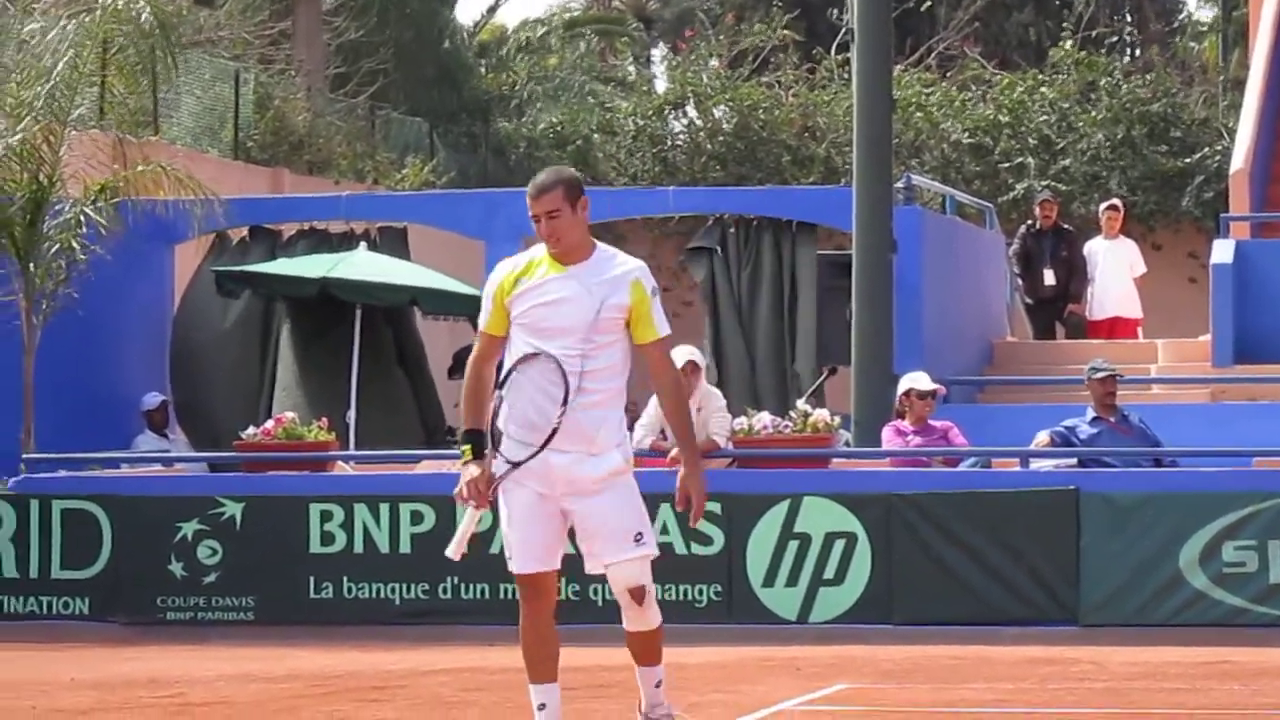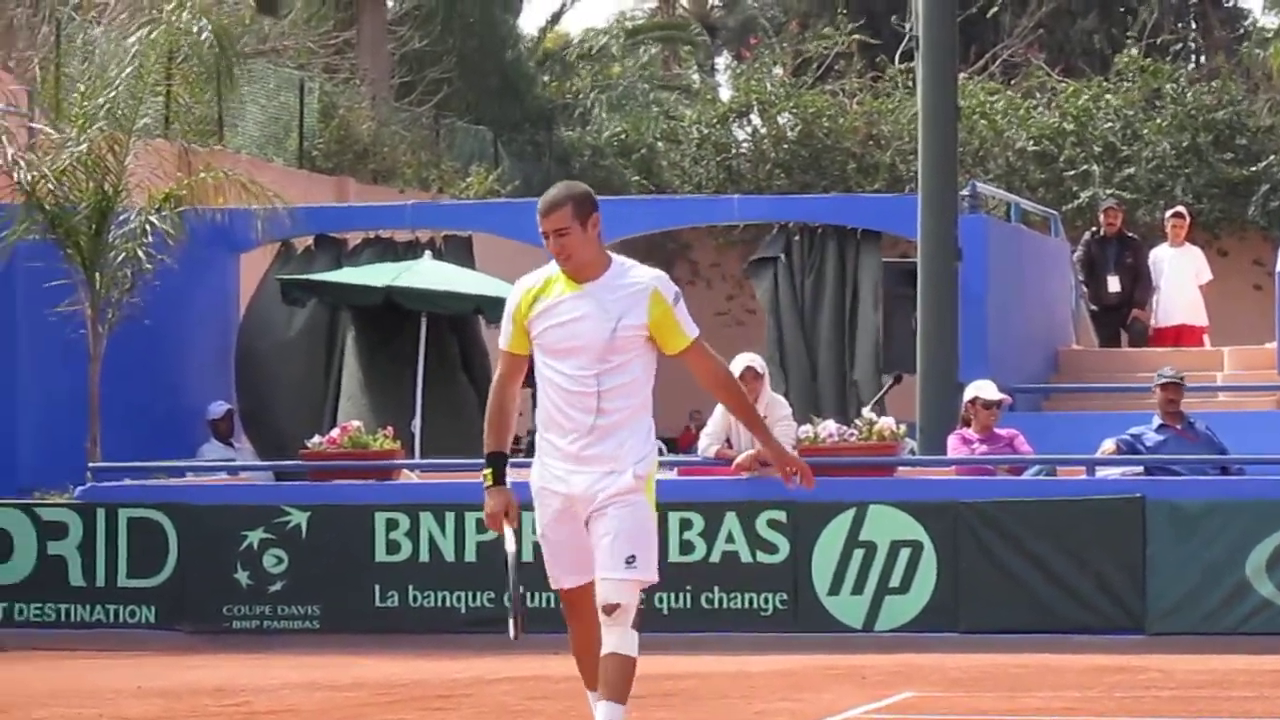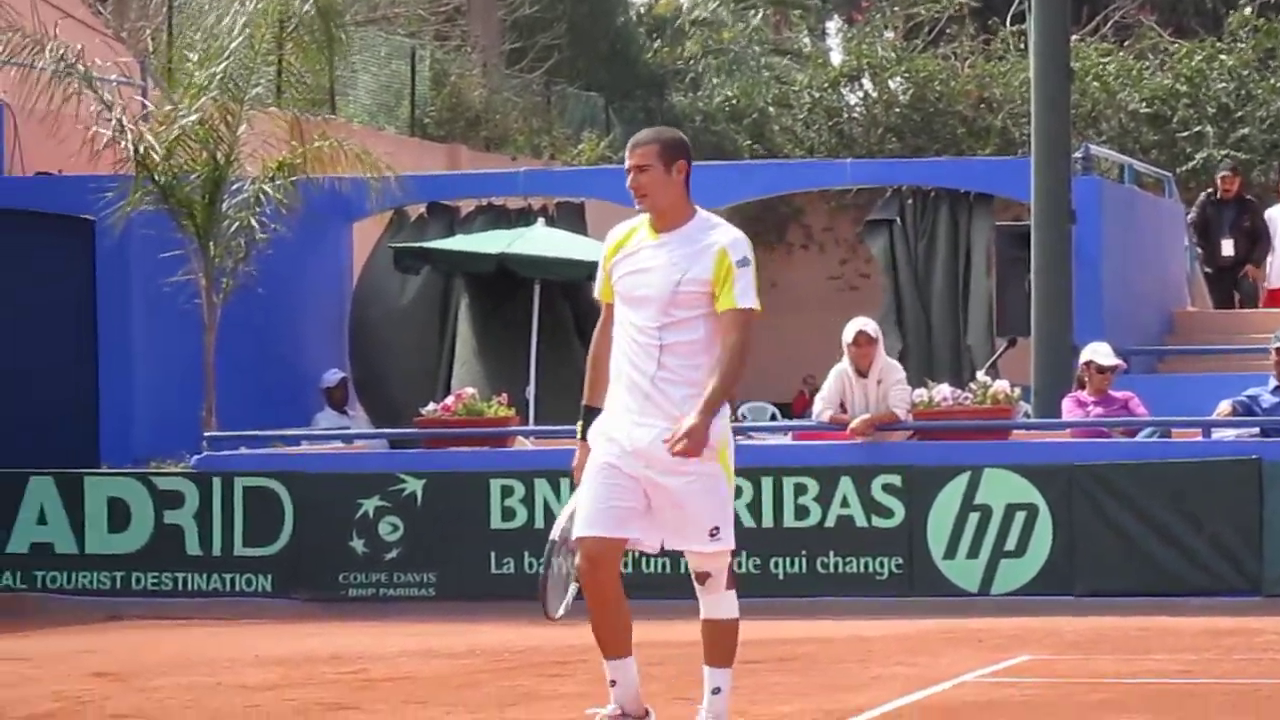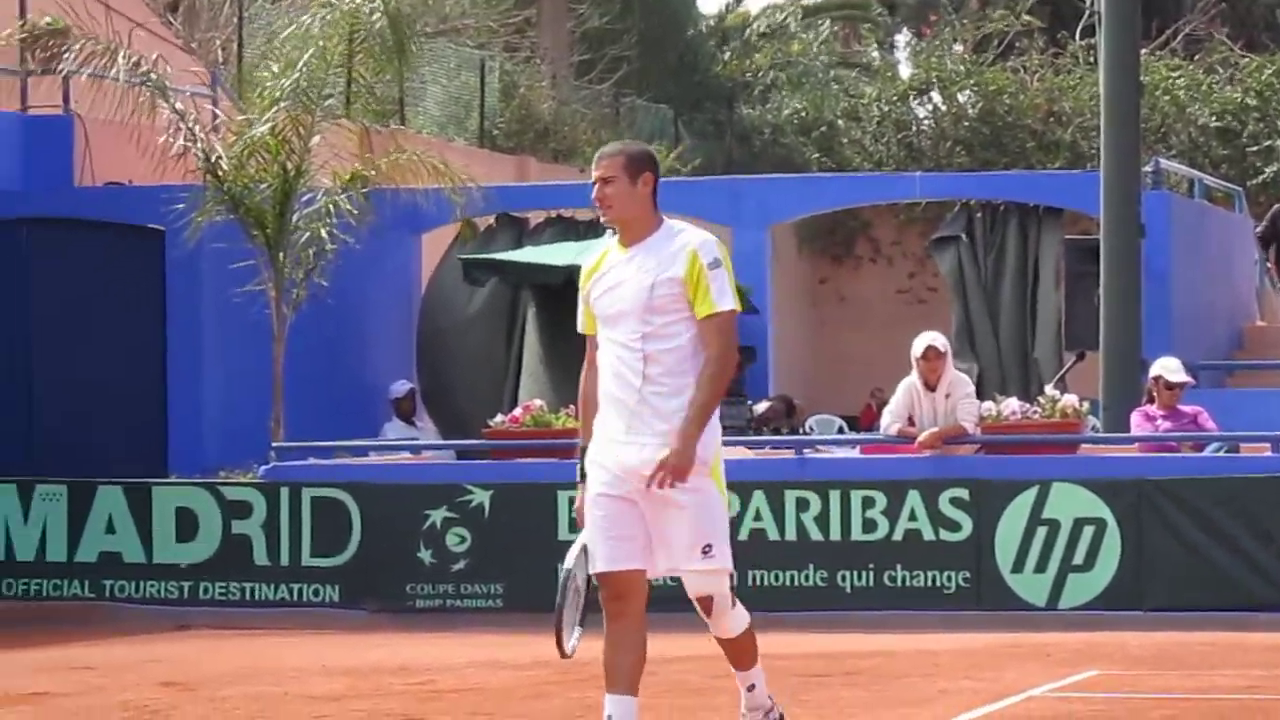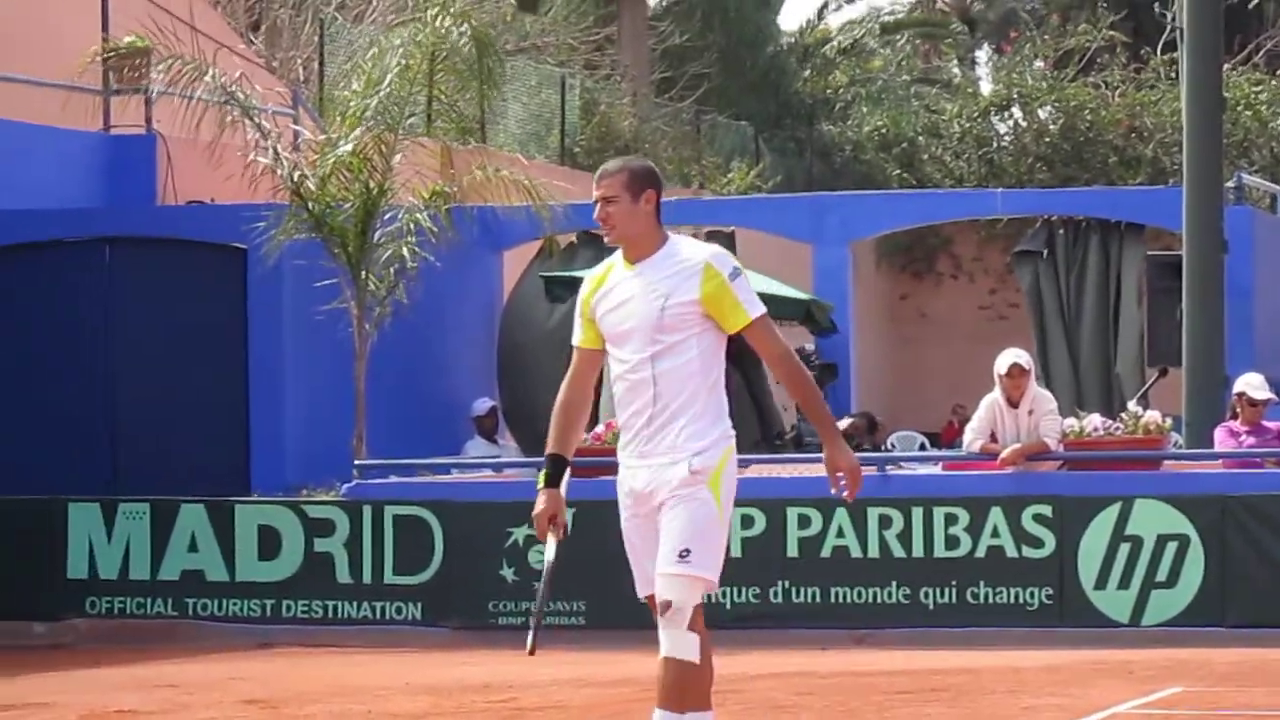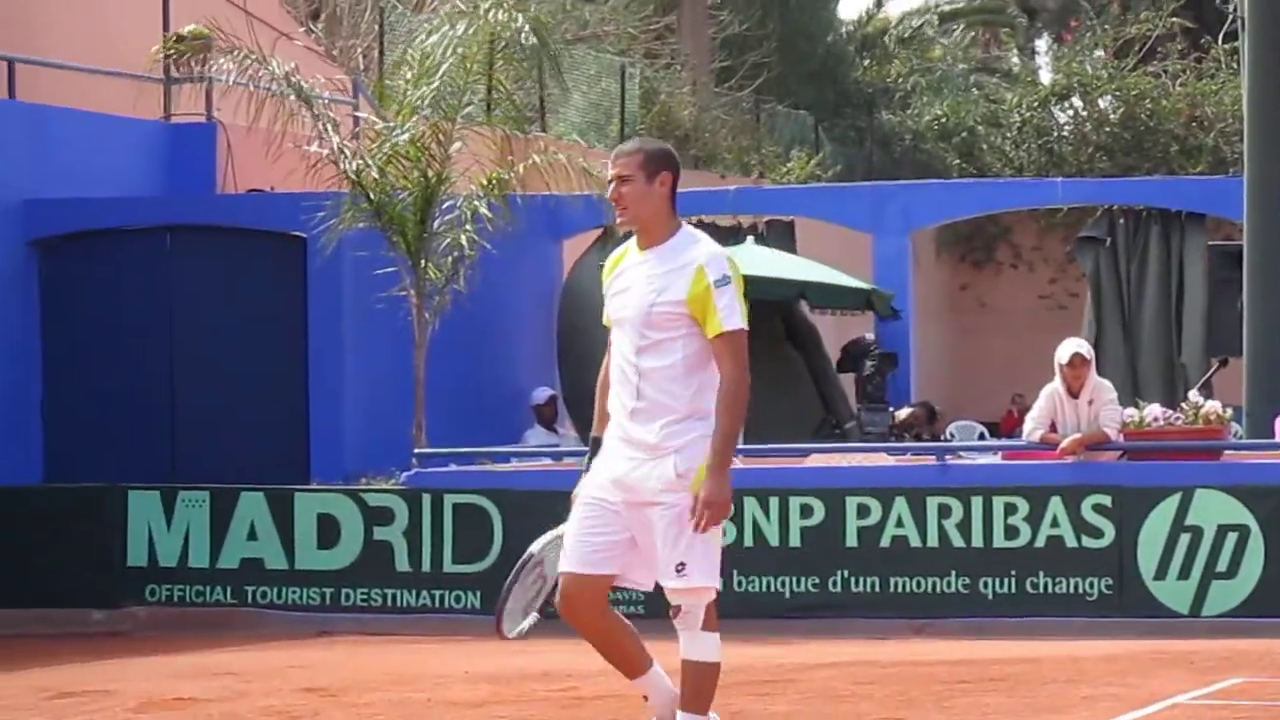
dt=0.4s
person 1, frame 1
left shoulder: (629, 276)
right shoulder: (509, 277)
left elbow: (663, 372)
right elbow: (480, 365)
left wrist: (690, 459)
right wrist: (474, 453)
left hip: (602, 460)
right hip: (524, 462)
left knee: (634, 584)
right knee: (535, 595)
person 1, frame 2
left shoulder: (649, 288)
right shoulder: (529, 294)
left elbow: (708, 370)
right elbow: (504, 388)
left wrist: (769, 443)
right wrist: (494, 479)
left hip: (623, 477)
right hip: (555, 478)
left knee: (615, 609)
right knee: (577, 609)
person 1, frame 3
left shoulder: (725, 246)
right shoulder: (619, 243)
left elbow: (736, 345)
left wrist: (704, 417)
right wrist: (588, 428)
left hip: (691, 440)
right hip: (618, 436)
left knee: (711, 574)
right knee: (595, 562)
person 1, frame 4
left shoulder: (696, 252)
right shoulder: (596, 268)
left elbow: (721, 354)
left wrist: (684, 440)
right wrist: (585, 472)
left hip: (686, 457)
right hip: (614, 459)
left knee: (710, 594)
right knee: (618, 595)
person 1, frame 5
left shoulder: (707, 266)
right shoulder: (598, 286)
left elbow: (778, 356)
right elbow: (578, 385)
left wrist: (832, 438)
right wrist: (551, 481)
left hip: (697, 466)
right hip: (637, 474)
left knee: (676, 610)
right knee: (677, 616)
person 1, frame 6
left shoulder: (707, 264)
right shoulder: (617, 263)
left elbow: (735, 374)
left wrist: (715, 469)
right wrist: (596, 452)
left hip: (681, 465)
right hip: (615, 462)
left knee: (693, 608)
right knee: (577, 596)
